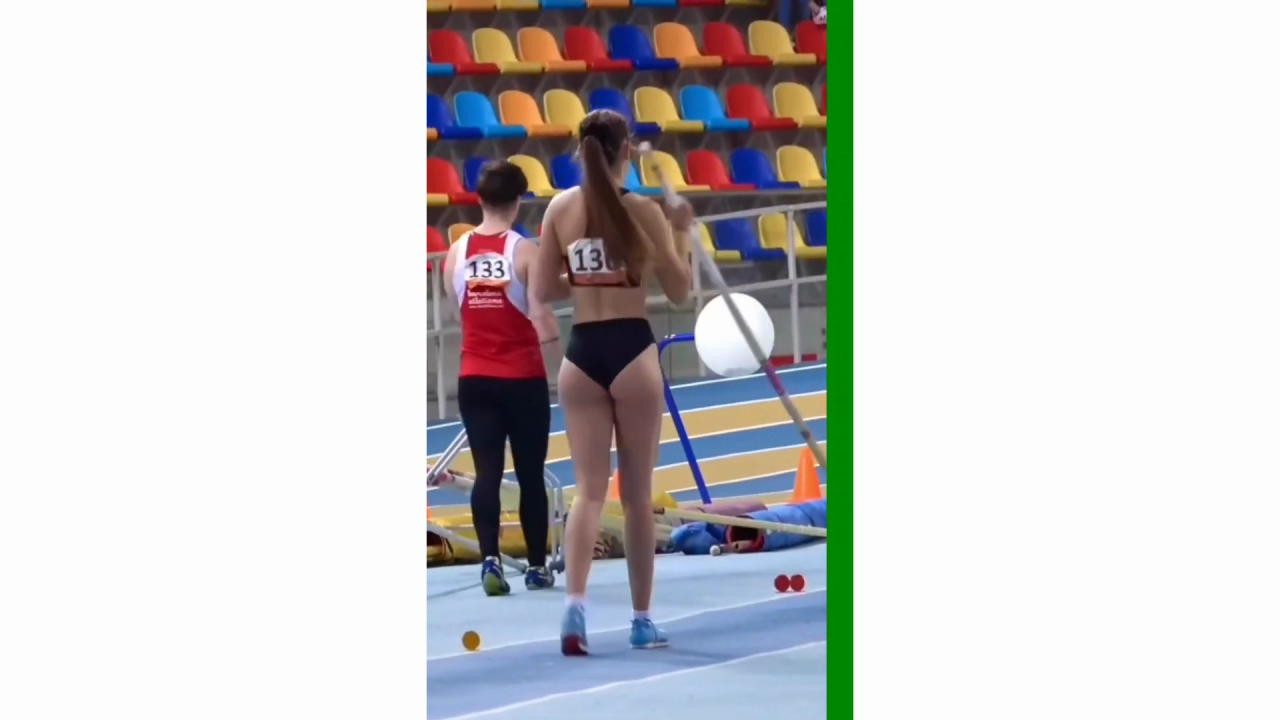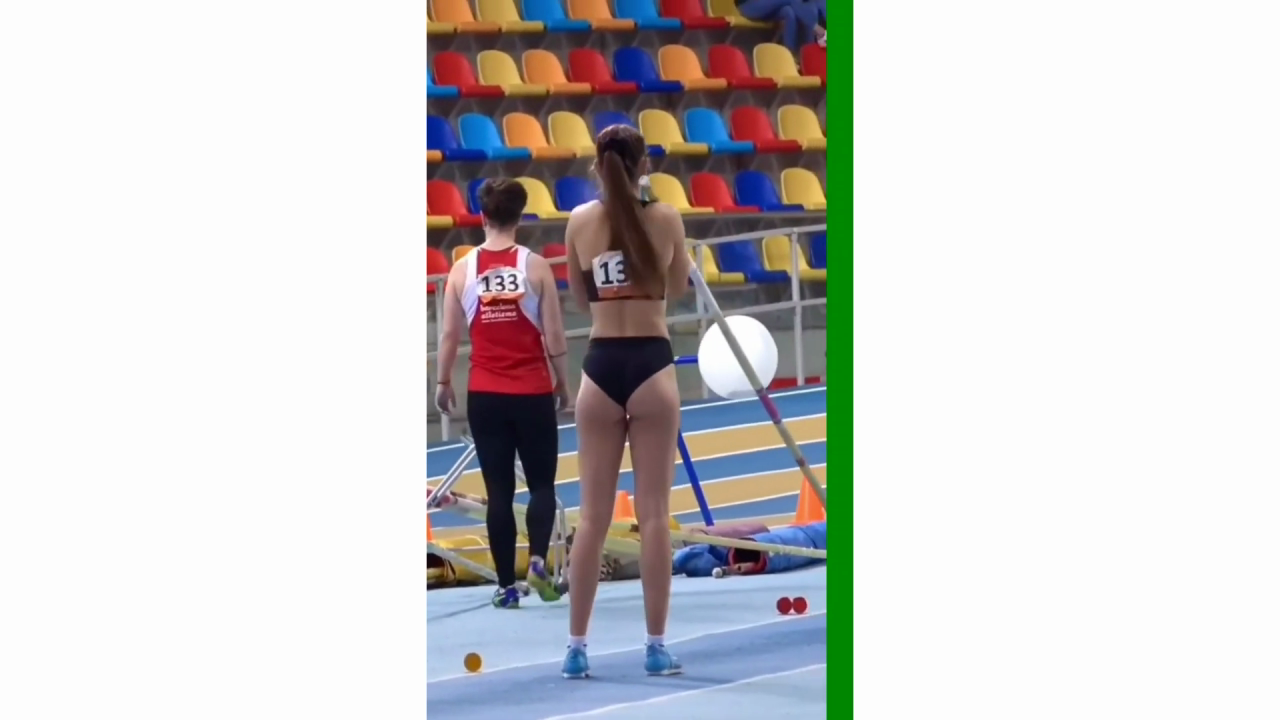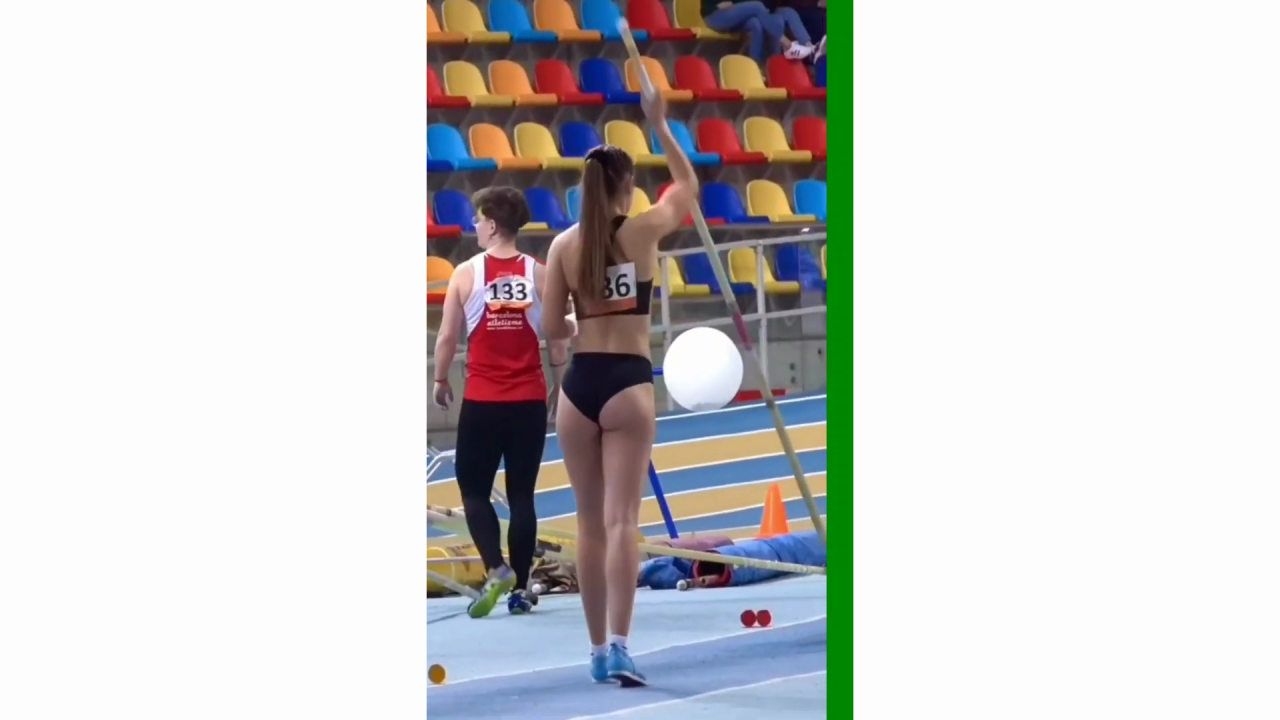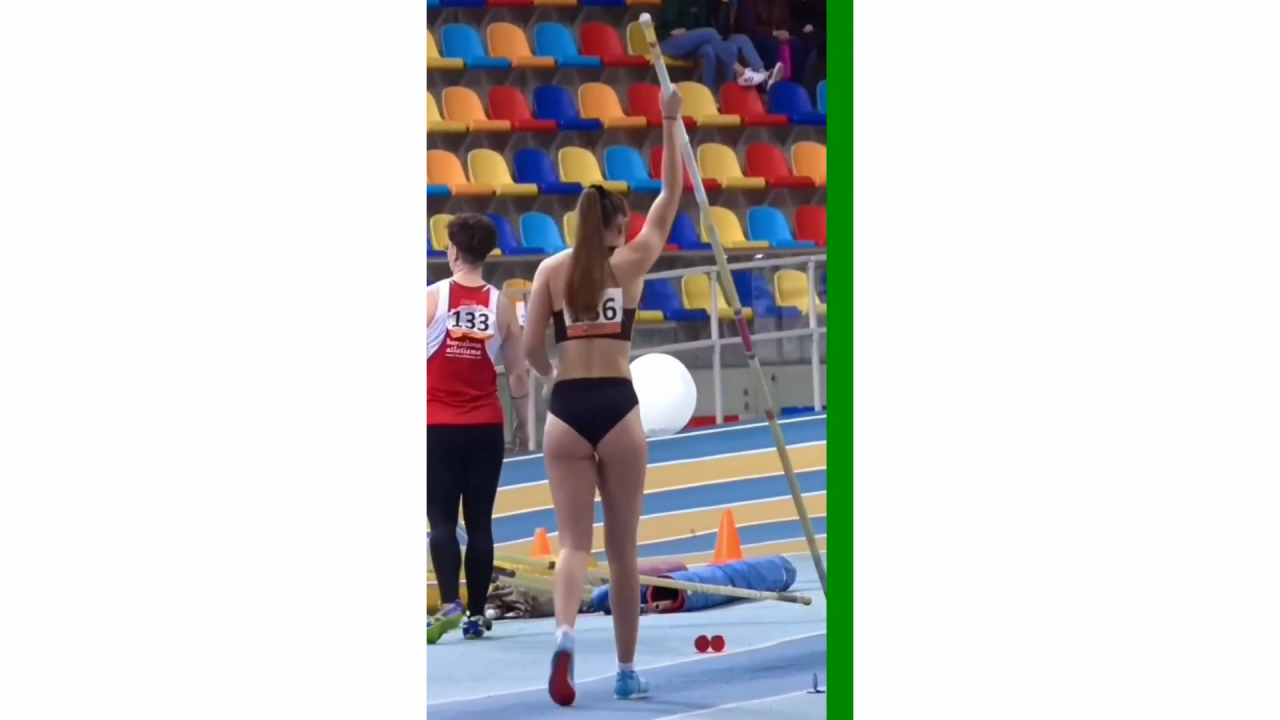
dt=1s
person 1, frame 1
left shoulder: (559, 208)
right shoulder: (644, 209)
left elbow: (542, 290)
right elbow: (678, 290)
right wrist: (681, 231)
left hip: (582, 352)
right hip: (631, 351)
left knee: (589, 490)
right knee: (637, 492)
left ankle: (575, 607)
right ankle: (641, 619)
person 1, frame 2
left shoulder: (579, 220)
right shoulder: (666, 218)
left hip: (601, 368)
right hip: (651, 367)
left knee: (593, 515)
right knee: (653, 513)
left ankle: (576, 647)
right ankle: (656, 646)
person 1, frame 3
left shoulder: (564, 243)
right shoulder: (644, 229)
left elbow: (550, 328)
right elbow: (690, 190)
right wrist: (660, 123)
left hip: (579, 387)
right hip: (628, 386)
left knee: (591, 523)
right knee: (621, 520)
left ankle: (599, 649)
right ankle: (618, 645)
person 1, frame 4
left shoulder: (551, 268)
right shoulder: (631, 259)
left elbow: (530, 348)
right elbow: (670, 195)
right wrist: (670, 122)
left hip: (566, 411)
right hip: (618, 408)
left knee: (574, 543)
right knee: (622, 548)
left ankle: (565, 638)
right ankle: (626, 670)
person 2, frame 1
left shoulder: (457, 252)
right shoulder: (524, 250)
right elbow: (542, 318)
left hip: (474, 379)
right hip: (522, 378)
left knee: (486, 474)
right knee: (531, 476)
left ankle: (491, 560)
right ankle: (537, 566)
person 2, frame 2
left shoulder: (462, 269)
right shoulder: (536, 266)
left elbow: (449, 335)
right elbow: (554, 335)
left wrist: (443, 382)
right wrist: (562, 382)
left hip: (485, 395)
right hip: (533, 393)
left knee: (499, 491)
right knee: (541, 484)
left ankle: (506, 585)
right ankle: (538, 557)
person 2, frame 3
left shoulder: (466, 273)
right shoulder: (539, 274)
left elbow: (447, 336)
right elbow: (557, 340)
left wrist: (439, 380)
right wrist: (561, 385)
left hip: (482, 400)
right hip: (529, 401)
left knee: (474, 491)
right knee: (522, 496)
left ankle: (497, 570)
right ankle: (520, 589)
person 2, frame 4
left shoulder: (431, 297)
right shoulder: (502, 305)
right elbow: (517, 372)
right wrist: (523, 419)
left hip: (439, 426)
right hip: (487, 427)
left knee: (442, 521)
right knee: (479, 523)
left ankle: (450, 604)
right ankle: (476, 614)
